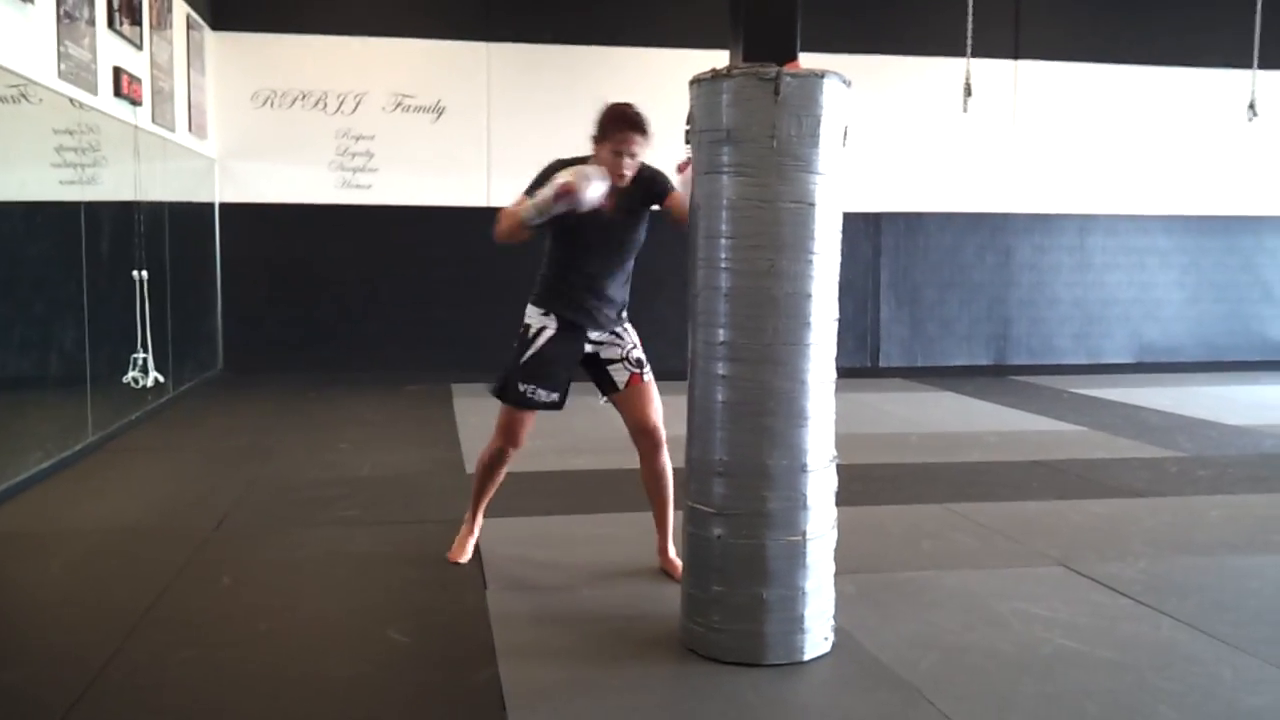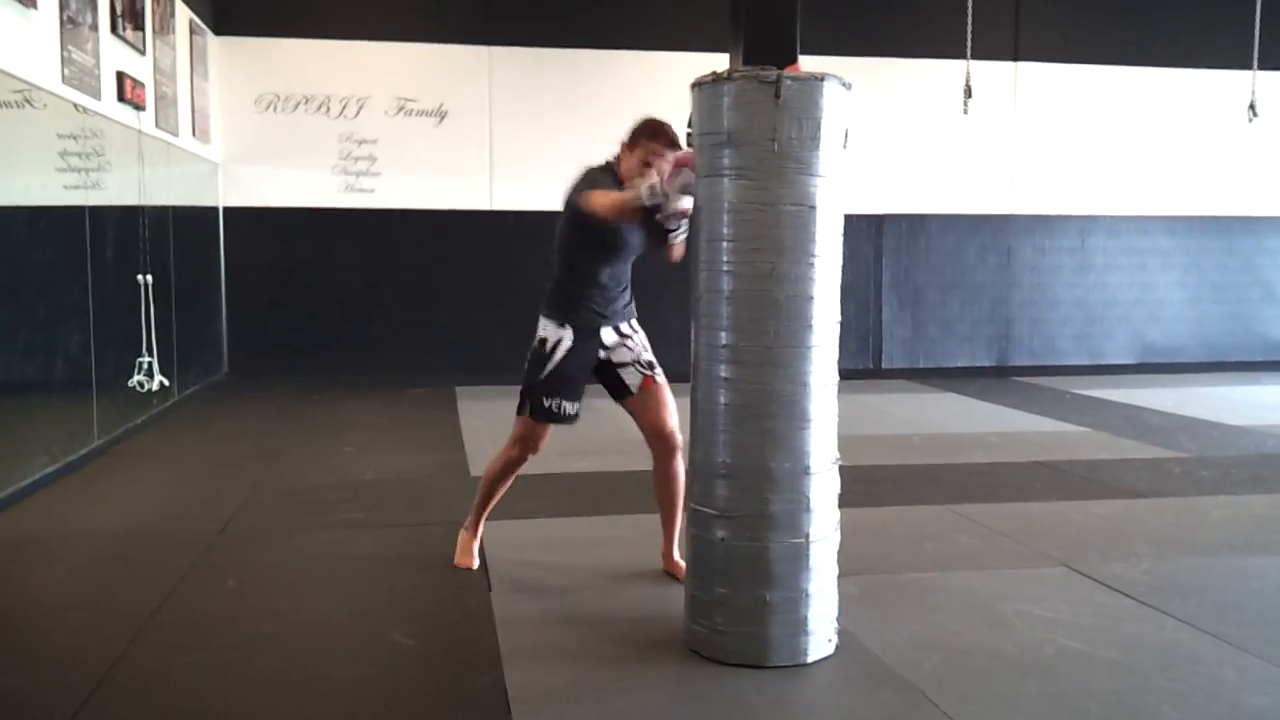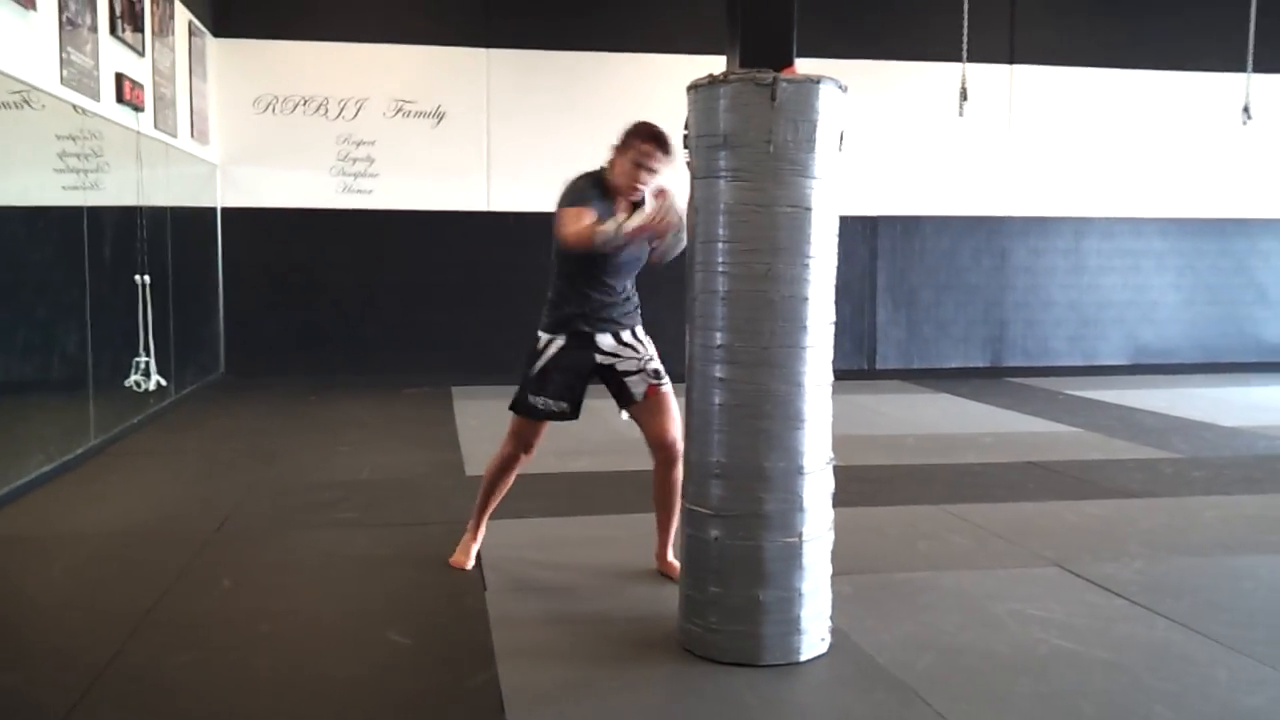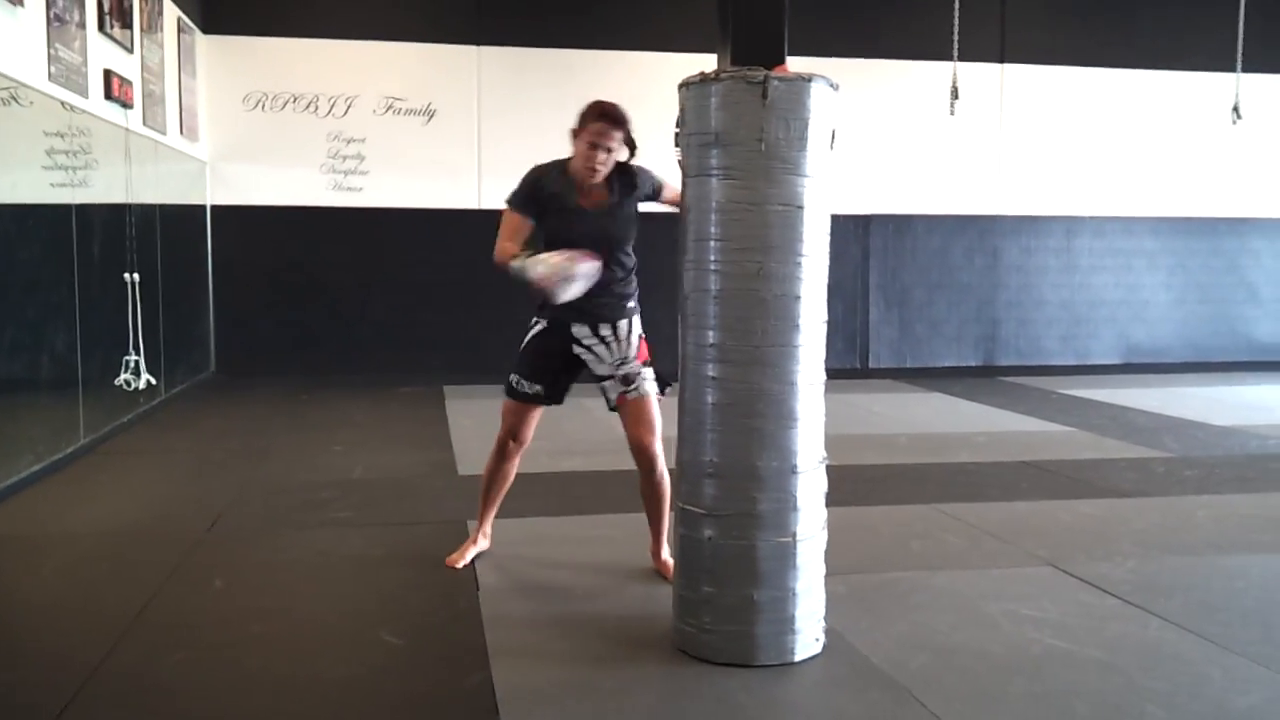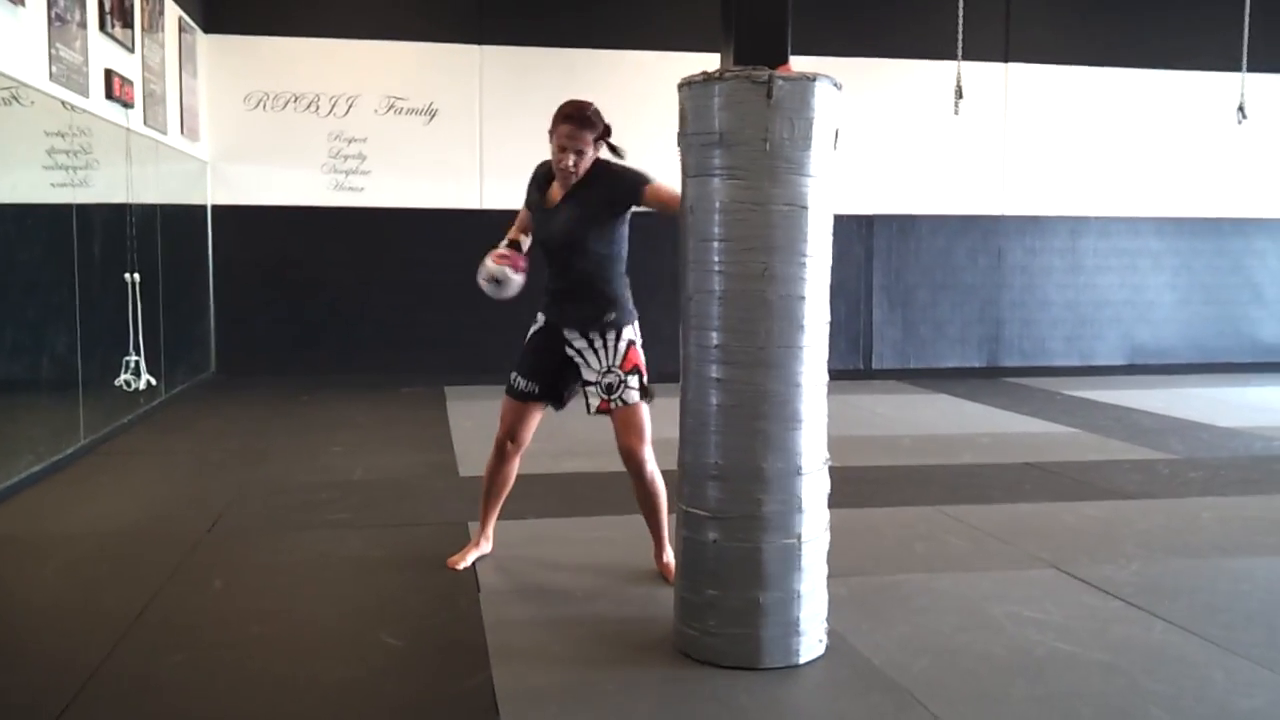
dt=0.1s
person 1, frame 1
left shoulder: (646, 182)
right shoulder: (564, 173)
right elbow: (504, 233)
right wrist: (549, 199)
left hip: (611, 323)
right hip: (555, 320)
left knee: (652, 433)
right knee: (508, 436)
left ankle: (666, 549)
right ankle: (470, 528)
person 1, frame 2
left shoulder: (649, 193)
right shoulder: (595, 181)
left elbow: (673, 255)
right elbow: (607, 209)
left wrist: (676, 212)
right wrist: (658, 193)
left hip: (618, 327)
right hip: (567, 329)
left knee: (668, 438)
right knee: (524, 445)
left ankle: (671, 552)
right ankle: (471, 530)
person 1, frame 3
left shoulder: (646, 200)
right shoulder: (585, 187)
left elbow: (662, 249)
right elbow: (571, 236)
left wrist: (667, 231)
right wrist: (636, 225)
left hip: (623, 333)
right hip: (567, 332)
left knee: (670, 444)
right knee: (518, 446)
left ankle: (665, 552)
right ankle: (473, 533)
person 1, frame 4
left shoulder: (631, 179)
right shoulder: (544, 181)
left elbow: (680, 198)
right elbow: (504, 249)
left hip: (617, 326)
right hip: (558, 323)
left knee: (647, 447)
right knee: (511, 435)
left ankle: (660, 550)
right ankle: (480, 533)
person 1, frame 5
left shoulder: (615, 180)
right shoulder: (542, 177)
left elbow: (678, 202)
right elbow: (523, 228)
right wrist: (510, 246)
left hip: (607, 328)
right hip: (554, 324)
left knee: (636, 453)
right knee: (510, 438)
left ankle: (664, 552)
right ankle: (484, 536)
